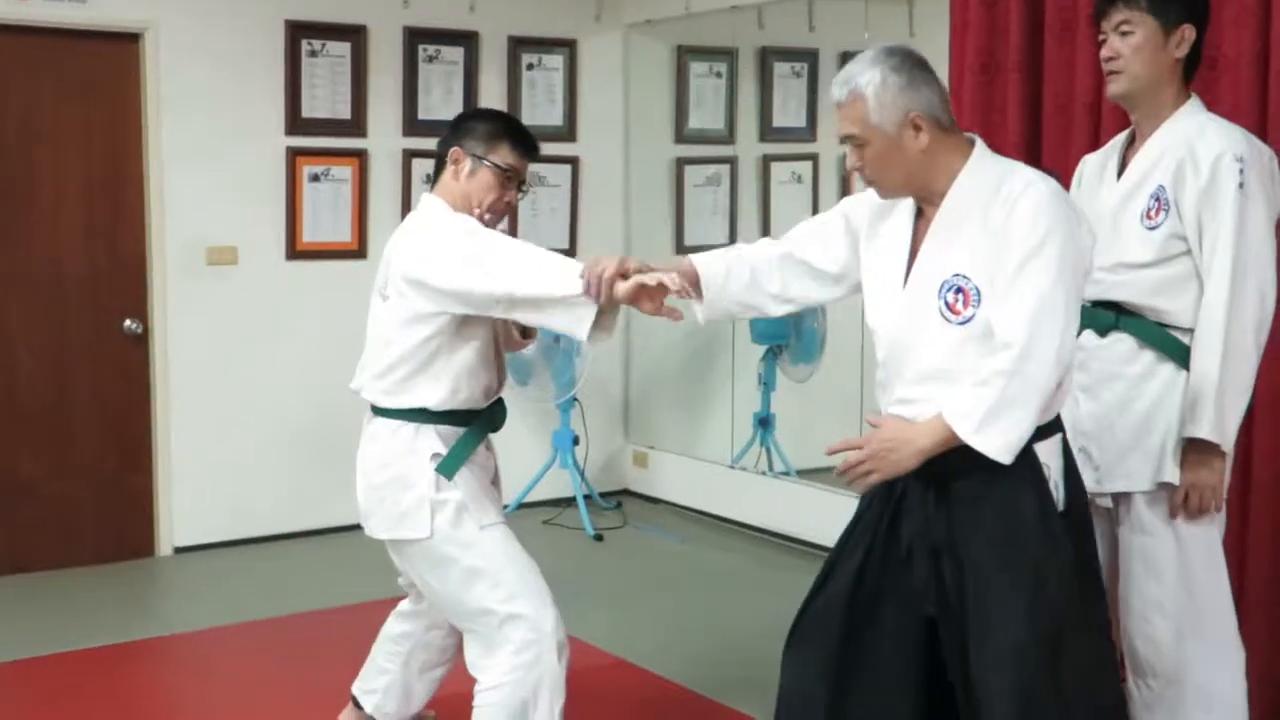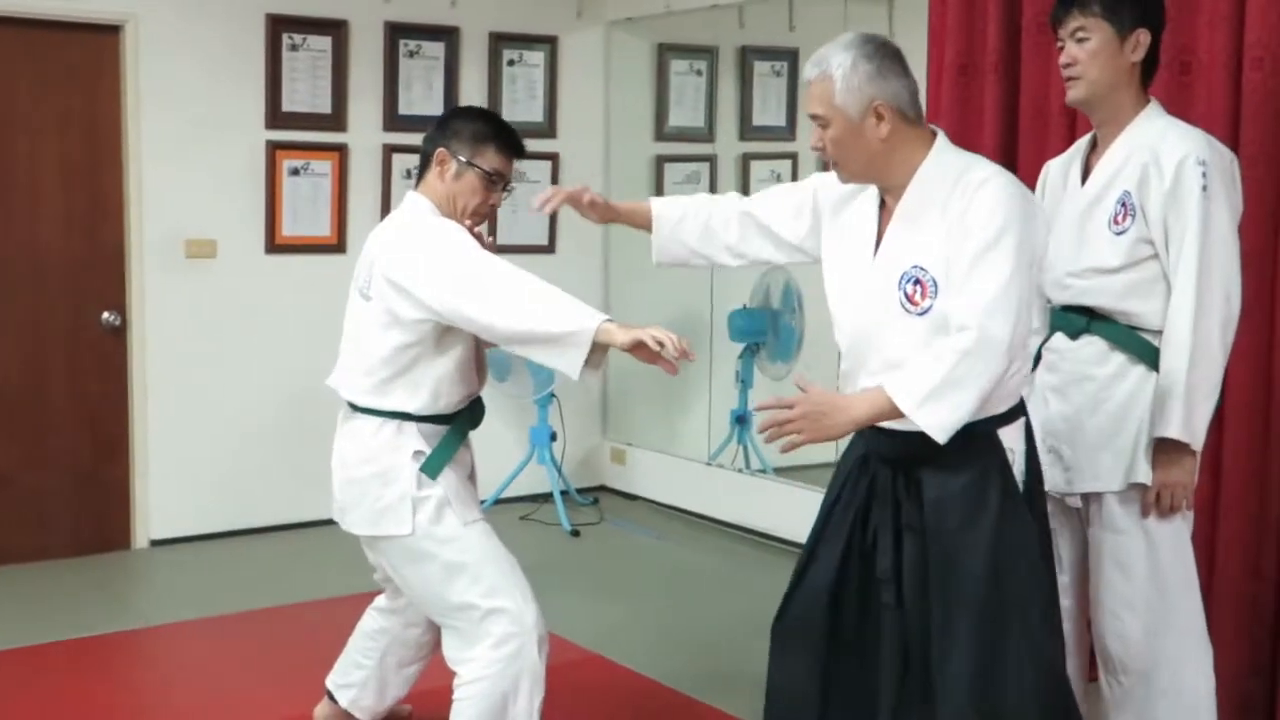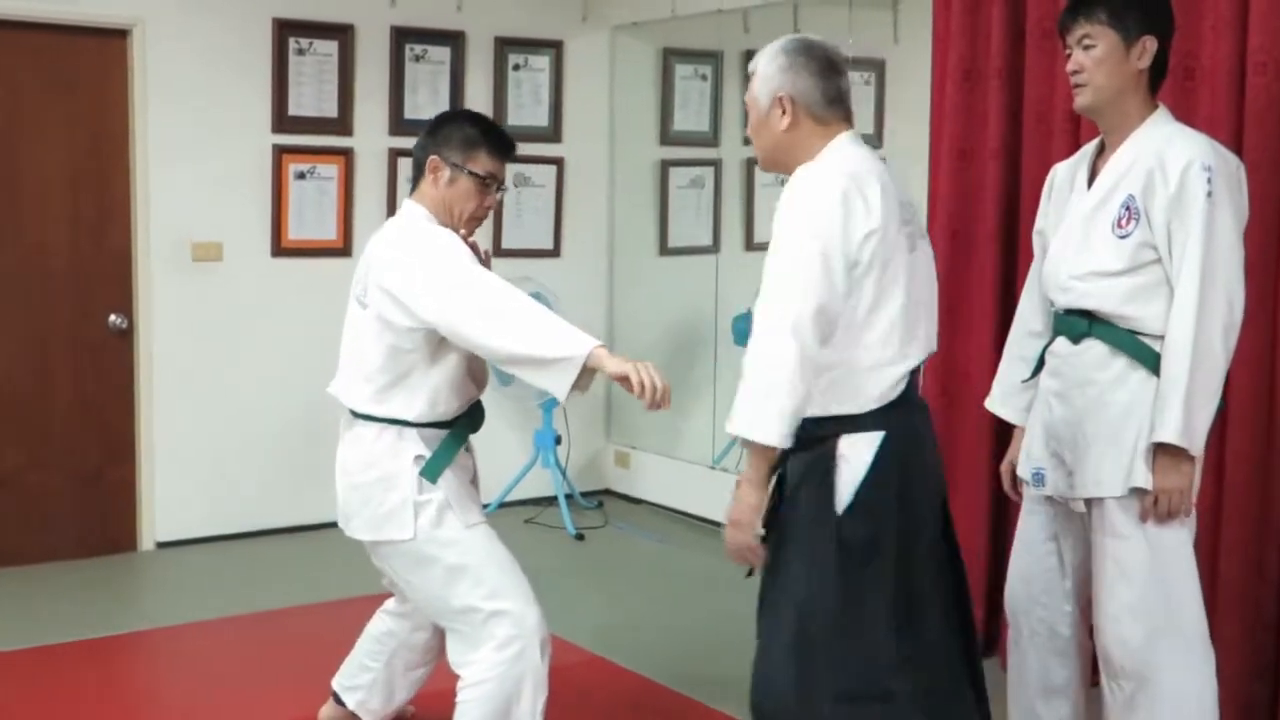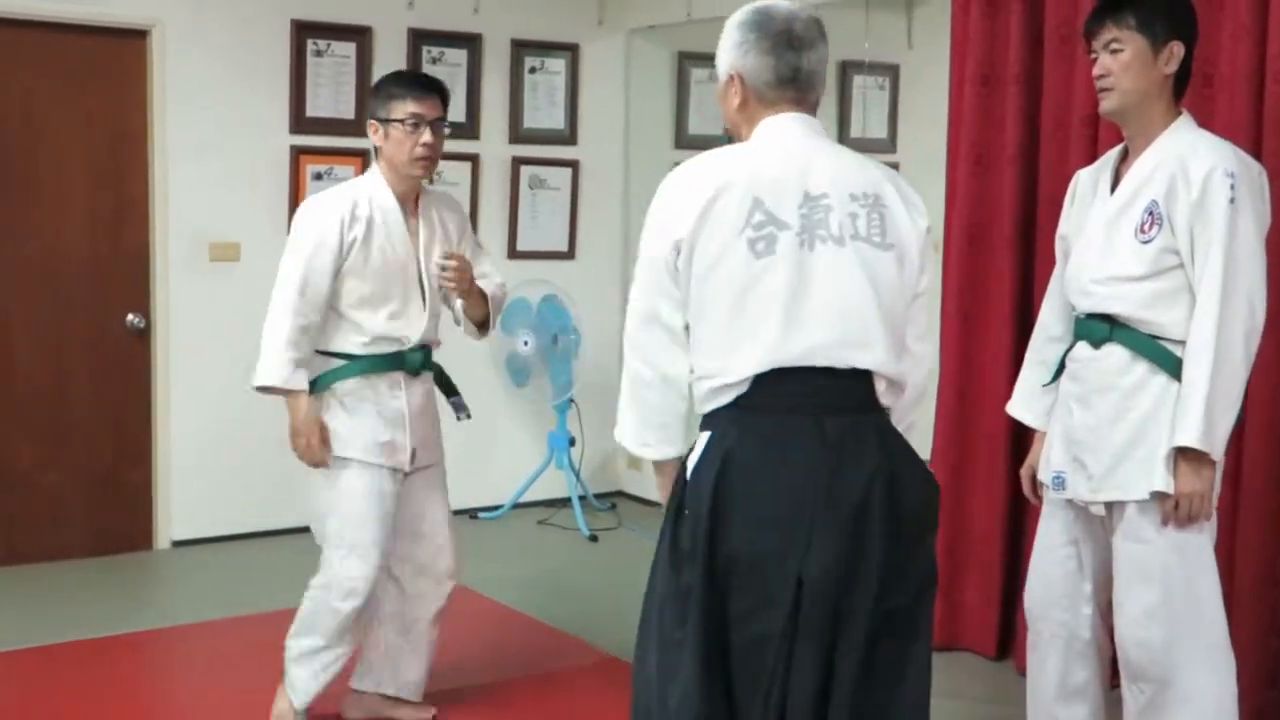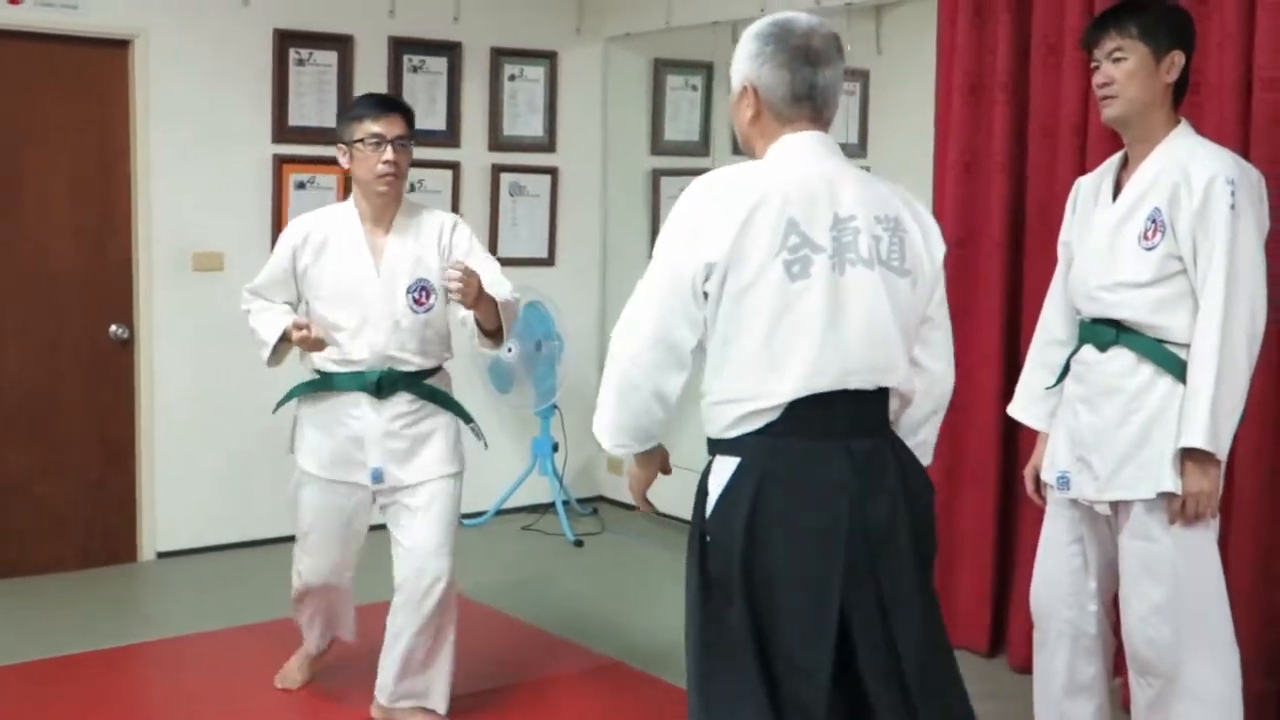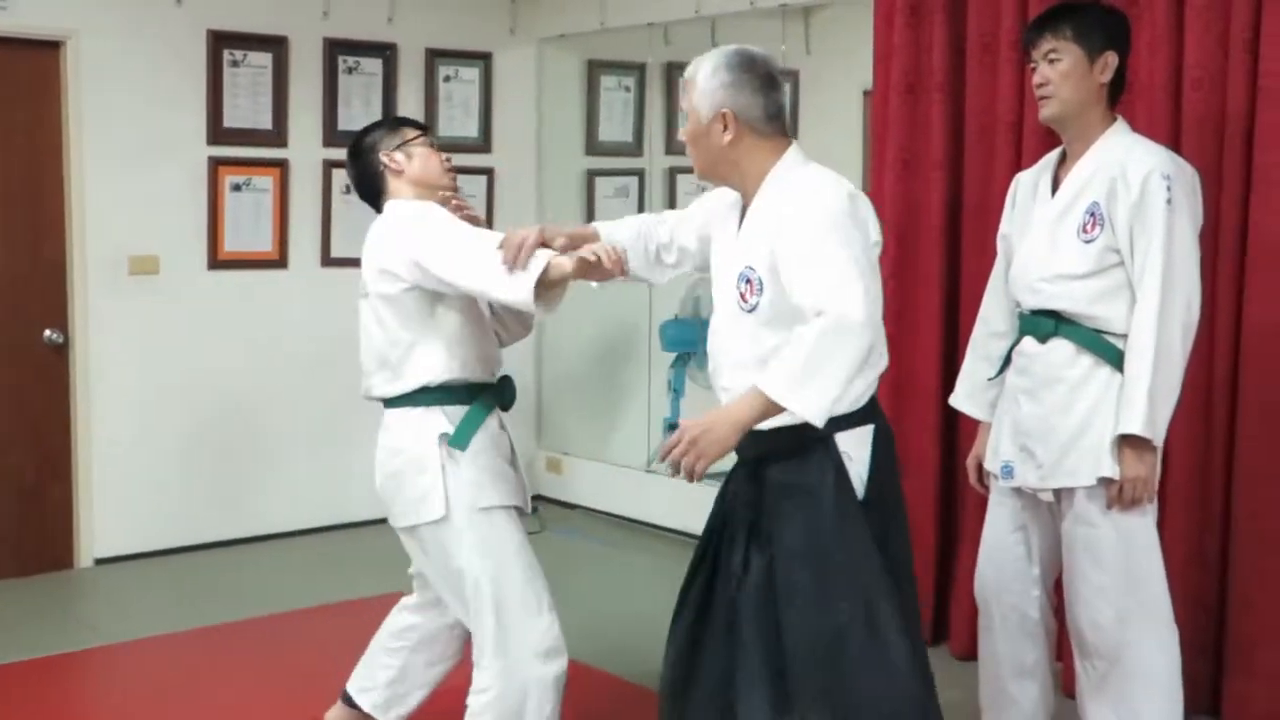
dt=0.7s
person 1, frame 1
left shoulder: (1222, 154)
right shoulder: (1095, 167)
left wrist: (1209, 438)
left hip: (1165, 406)
right hip: (1086, 405)
left knee: (1174, 621)
person 1, frame 2
left shoulder: (1185, 158)
right shoulder: (1059, 171)
left elbow: (1205, 303)
left wrist: (1179, 438)
left hip: (1132, 409)
right hip: (1054, 402)
left knee: (1142, 621)
person 1, frame 3
left shoulder: (1190, 164)
right shoulder: (1066, 176)
left elbow: (1207, 307)
left wrist: (1177, 444)
right wrist: (1020, 422)
left hip: (1136, 413)
right hip: (1061, 409)
left knee: (1143, 625)
right knee: (1036, 606)
person 1, frame 4
left shoulder: (1213, 170)
right shoulder: (1089, 181)
left elbow: (1229, 313)
left wrist: (1197, 448)
right wrist: (1041, 426)
left hip: (1155, 421)
right hip: (1081, 417)
left knee: (1162, 630)
right knee: (1057, 611)
person 1, frame 5
left shoulder: (1215, 177)
right shoulder: (1090, 189)
left elbow: (1231, 318)
left wrist: (1203, 448)
right wrist: (1043, 429)
left hip: (1161, 423)
right hip: (1084, 419)
left knee: (1169, 628)
right knee: (1060, 609)
person 1, frame 6
left shoulder: (1150, 173)
right shoulder: (1029, 184)
left elbow: (1167, 307)
left wrist: (1140, 435)
right wrist: (985, 418)
left hip: (1098, 410)
right hip: (1026, 407)
left knee: (1113, 609)
right knee: (1005, 591)
person 2, frame 1
left shoulder: (1030, 206)
right shoulder: (876, 212)
left elbow: (1030, 360)
right elbow: (779, 266)
left wrist: (922, 439)
left hip: (1007, 487)
right hip: (914, 483)
right knee: (840, 652)
person 2, frame 2
left shoulder: (990, 199)
right shoulder: (841, 197)
left elbow: (979, 346)
right elbow: (739, 220)
left wrist: (855, 409)
right wrist: (615, 212)
left hip: (970, 473)
right hip: (880, 465)
right knee: (823, 638)
person 2, frame 3
left shoulder: (824, 189)
right shoulder: (868, 183)
left elbow: (787, 337)
left wrist: (751, 479)
left hip: (852, 457)
right hip: (888, 447)
person 2, frame 4
left shoulder: (699, 185)
right shoulder: (890, 192)
left elbow: (656, 342)
right elbow: (915, 350)
left wrist: (668, 465)
left hip: (748, 464)
right hip: (868, 463)
person 2, frame 5
left shoulder: (723, 198)
right shoulder: (904, 212)
left elbow: (648, 344)
right elbow: (932, 369)
left wrist: (642, 449)
left hip: (770, 485)
right hip: (877, 477)
person 2, frame 6
left shoulder: (818, 201)
right shoulder: (733, 204)
left elbow: (846, 325)
right elbow: (660, 241)
left wrist: (737, 413)
right wrist: (565, 237)
left hip: (830, 470)
right hip: (767, 467)
right knee: (717, 646)
person 3, frame 1
left shoulder: (440, 240)
right shoulder: (436, 239)
left elbow: (515, 329)
right elbow: (517, 274)
right wrist: (611, 287)
left hip: (424, 459)
right hip: (426, 468)
left knee: (441, 601)
right knee: (526, 631)
person 3, frame 2
left shoulder: (410, 236)
right shoulder: (422, 242)
left elbow: (477, 316)
right elbow: (503, 300)
left wrist: (476, 263)
right wrist: (613, 332)
left hip: (395, 457)
right hip: (403, 467)
left knee: (416, 596)
right knee: (506, 625)
person 3, frame 3
left shoulder: (412, 245)
right shoulder: (419, 251)
left elbow: (468, 334)
right elbow: (494, 319)
left wrist: (476, 280)
right wrist: (606, 360)
left hip: (408, 463)
right hip: (405, 473)
left knee: (429, 598)
right knee: (509, 628)
person 3, frame 4
left shoulder: (448, 213)
right shoulder: (336, 210)
left elbow: (484, 313)
right elbow: (292, 308)
left wrist: (470, 286)
right wrist: (299, 404)
left hip: (415, 401)
right hip: (350, 403)
left knee: (428, 564)
right knee: (354, 567)
person 3, frame 5
left shoulder: (443, 230)
right shoulder: (307, 234)
left elbow: (501, 312)
right elbow: (260, 301)
left wrist: (480, 301)
right wrist: (290, 331)
left hip: (421, 420)
right hip: (336, 419)
left knee: (427, 573)
right knee: (320, 560)
right ankle: (323, 634)
person 3, frame 6
left shoulder: (432, 235)
right shoulder: (411, 228)
left elbow: (510, 323)
right elbow: (479, 263)
left wrist: (485, 242)
right wrist: (567, 265)
left hip: (444, 443)
right hip: (444, 451)
left knee: (444, 601)
right knee: (524, 642)
